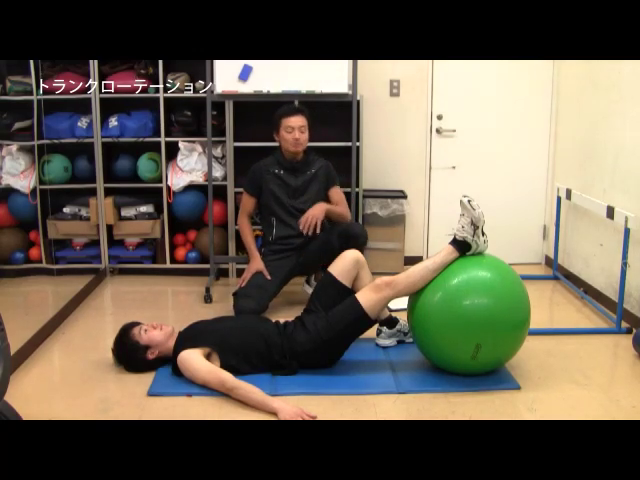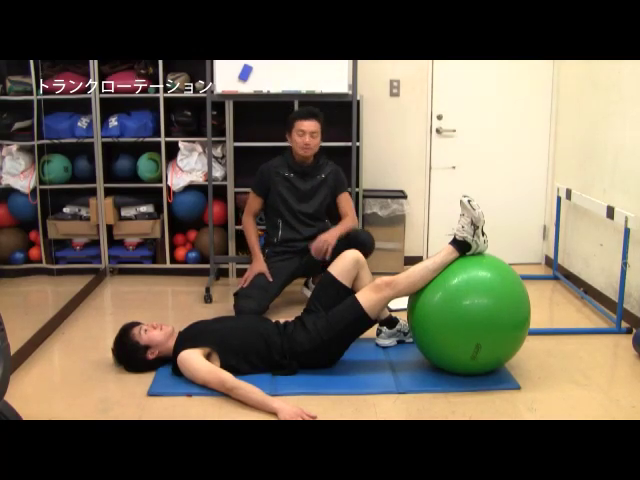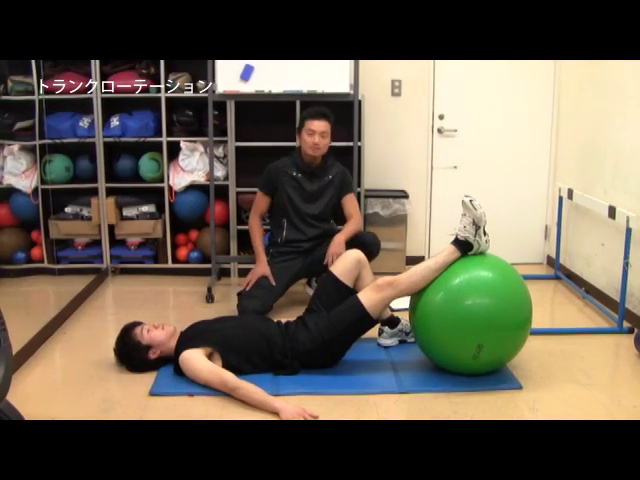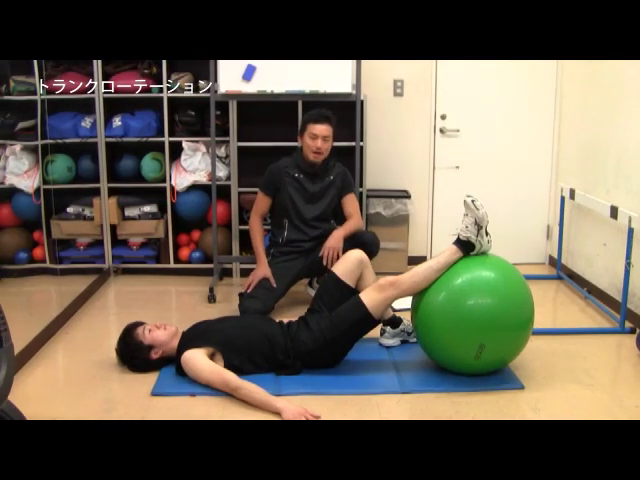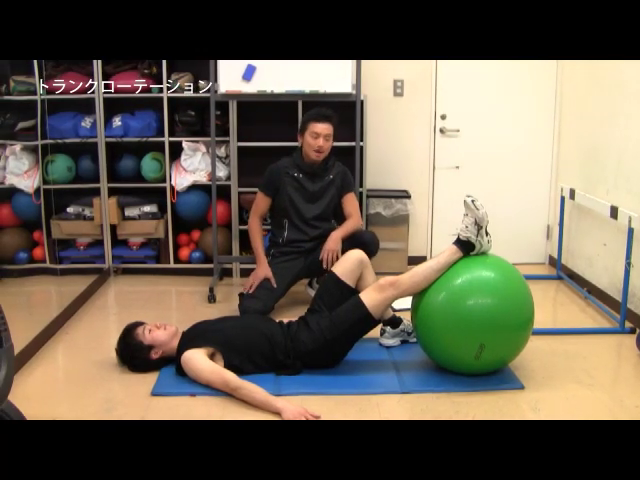
dt=0.3s
person 1, frame 1
left shoulder: (190, 333)
right shoulder: (186, 358)
right elbow: (227, 382)
right wrist: (278, 406)
left hip: (298, 328)
right hip: (306, 348)
left knee: (354, 257)
right knee: (384, 285)
right ankle: (462, 244)
person 1, frame 2
left shoulder: (190, 333)
right shoulder: (186, 359)
right elbow: (228, 383)
right wrist: (278, 406)
left hip: (297, 327)
right hip: (305, 348)
left knee: (354, 257)
right knee: (384, 285)
right ankle: (461, 244)
person 1, frame 3
left shoulder: (192, 333)
right shoulder: (187, 358)
right elbow: (229, 383)
right wrist: (279, 406)
left hip: (300, 328)
right hip: (307, 348)
left knee: (355, 257)
right knee: (386, 286)
right ankle: (463, 244)
person 1, frame 4
left shoulder: (194, 333)
right shoulder: (190, 358)
right elbow: (231, 382)
right wrist: (281, 406)
left hip: (301, 327)
right hip: (309, 348)
left knee: (357, 257)
right knee: (388, 286)
right ankle: (465, 244)
person 1, frame 5
left shoulder: (194, 333)
right shoulder: (190, 358)
right elbow: (231, 383)
right wrist: (280, 405)
left hip: (302, 328)
right hip: (309, 348)
left knee: (357, 256)
right knee: (388, 285)
right ankle: (465, 244)
person 2, frame 1
left shoulder: (322, 168)
right shoulder: (262, 171)
left elbow: (345, 216)
right elbow: (244, 217)
left wrist: (324, 207)
right wrist: (255, 257)
left hip: (315, 245)
right hip: (277, 252)
left knee: (356, 233)
right knee: (245, 308)
left ankle: (320, 278)
person 2, frame 2
left shoulder: (332, 173)
right shoulder: (270, 171)
left elbow: (351, 219)
right elbow: (249, 217)
left wrist: (333, 233)
right wrist: (257, 258)
left hip: (317, 250)
right hip: (280, 253)
left knee: (364, 240)
right knee: (246, 309)
left ankle: (317, 281)
person 2, frame 3
left shoulder: (338, 174)
right shoulder: (278, 171)
left elbow: (355, 219)
right elbow: (256, 217)
left wrist: (340, 237)
right wrist: (261, 260)
left hip: (321, 248)
right hip: (284, 253)
left knee: (370, 242)
right knee: (249, 308)
person 2, frame 4
left shoulder: (339, 174)
right shoulder: (279, 171)
left elbow: (356, 219)
right elbow: (256, 218)
left wrist: (338, 233)
right wrist: (261, 263)
left hip: (322, 248)
right hip: (285, 253)
left knee: (369, 241)
right knee: (251, 309)
person 2, frame 5
left shoulder: (339, 173)
right shoulder: (279, 171)
left elbow: (355, 218)
right elbow: (255, 218)
left wrist: (337, 235)
right wrist: (262, 263)
left hip: (323, 248)
right hip: (286, 252)
left knee: (369, 241)
right knee: (251, 308)
